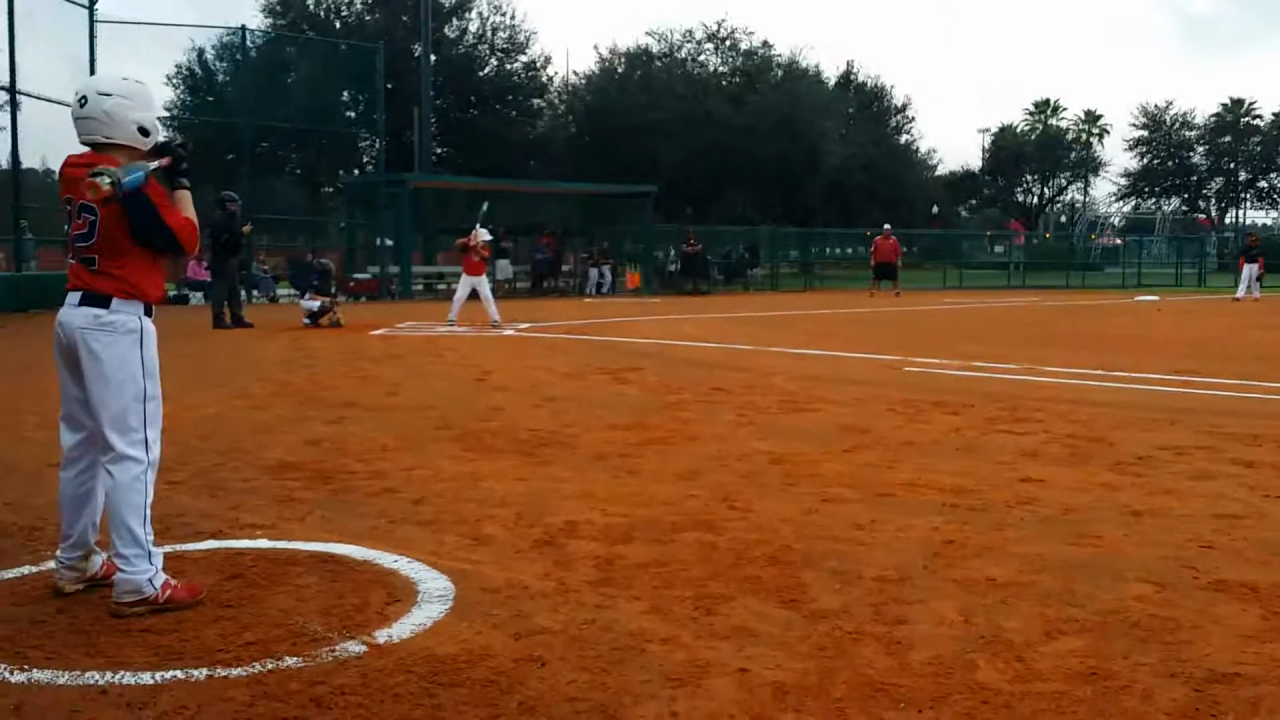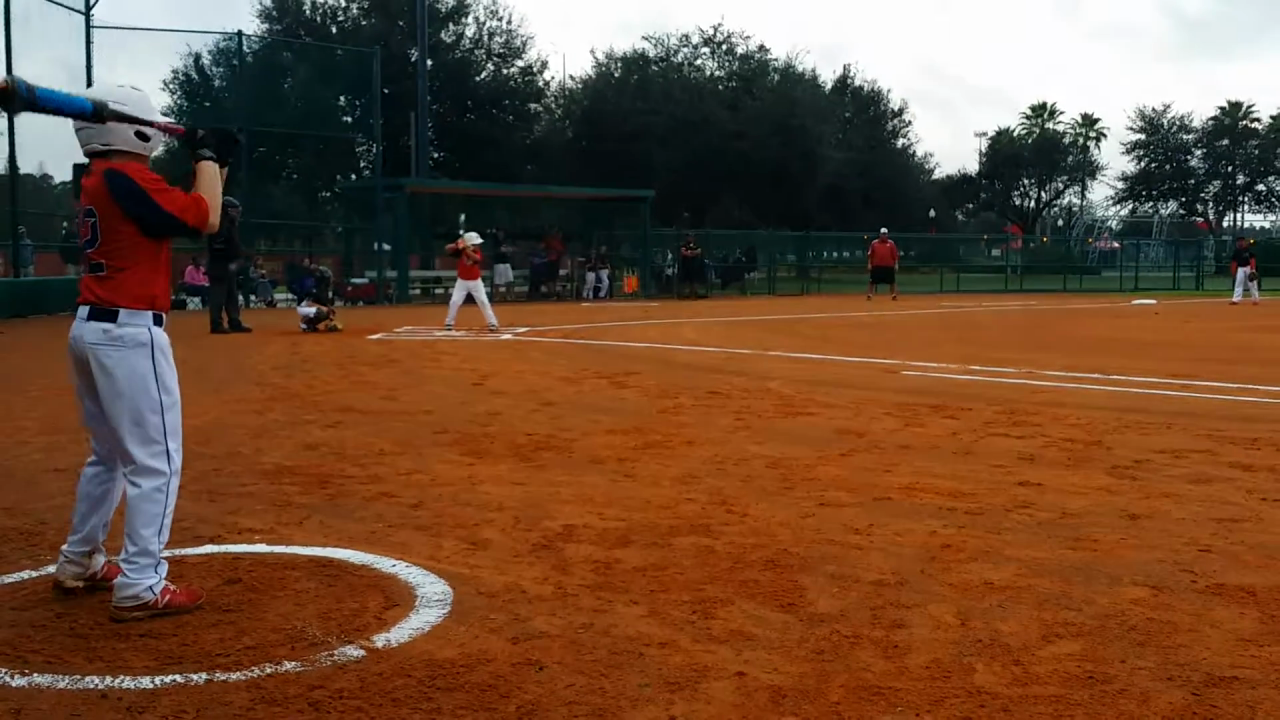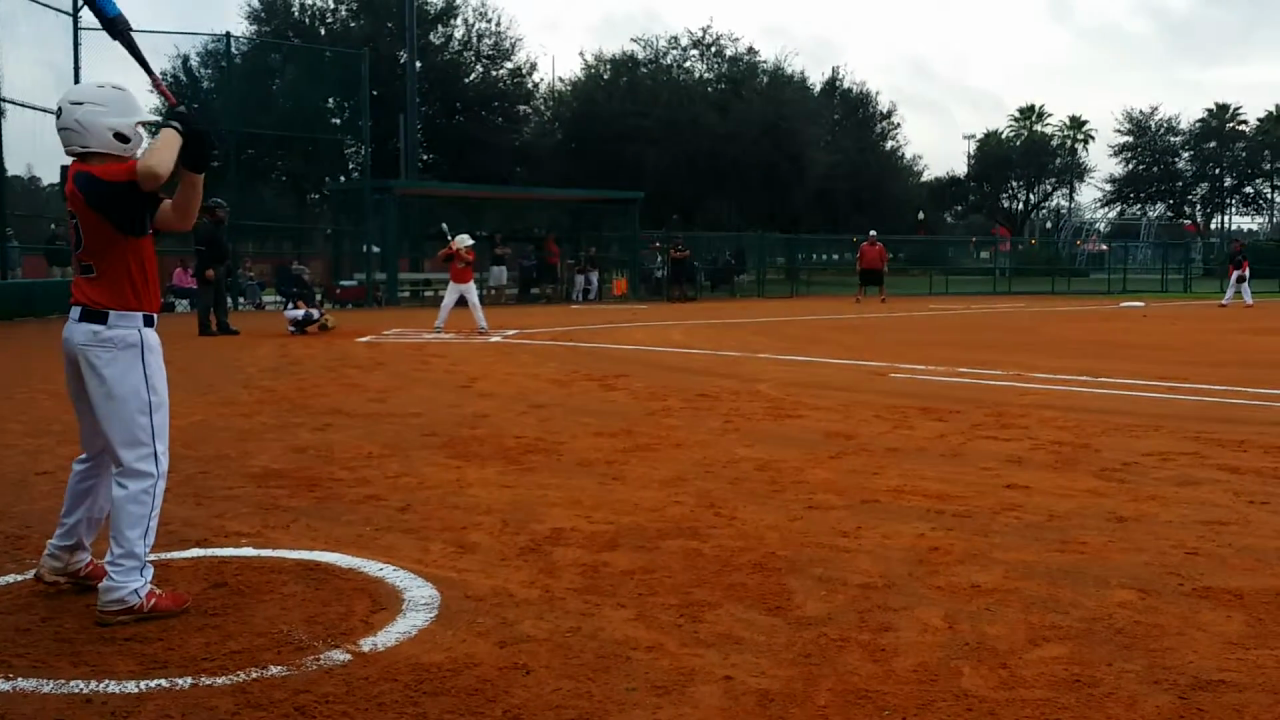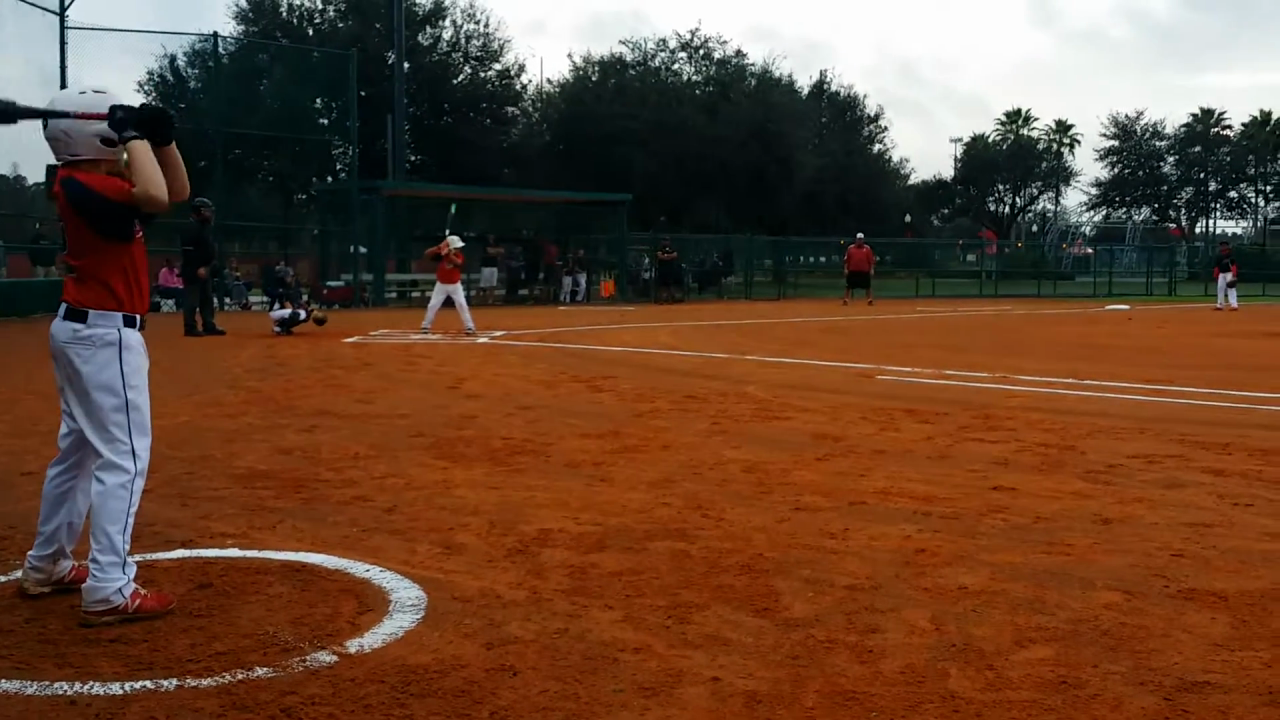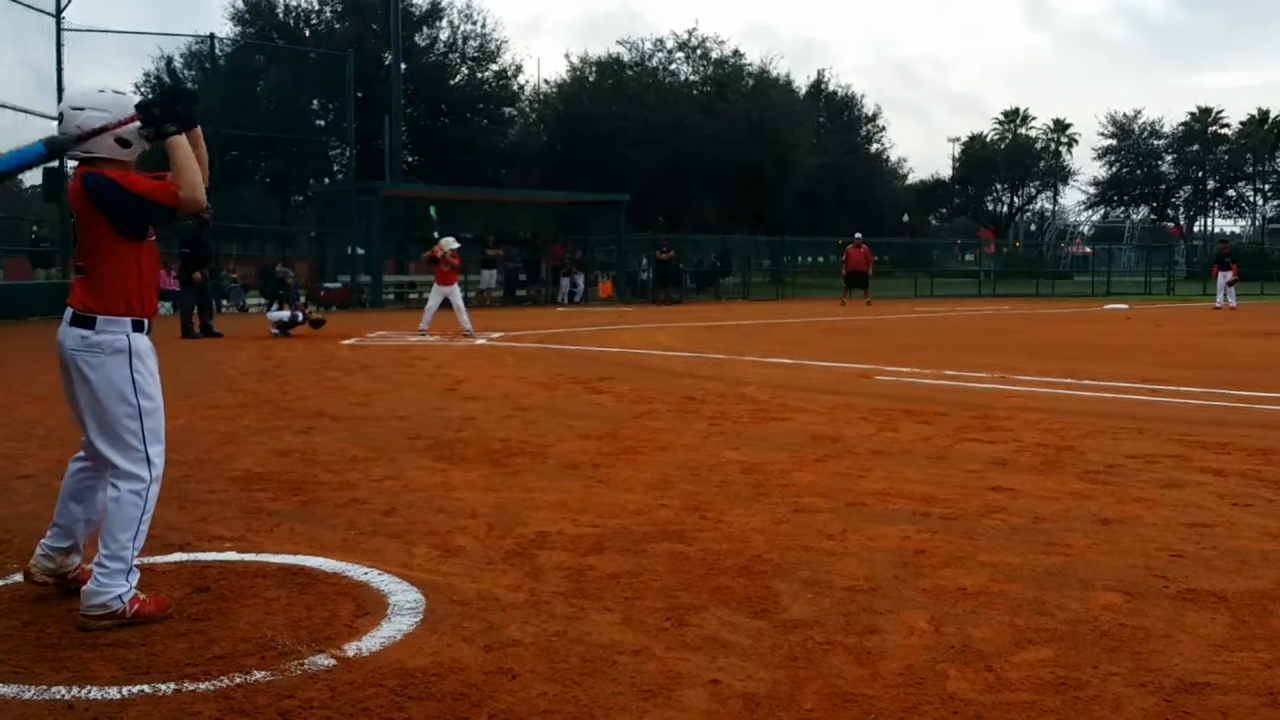
dt=0.4s
person 1, frame 1
left shoulder: (74, 170)
right shoulder: (132, 183)
right elbow: (187, 243)
left wrist: (153, 161)
right wrist: (178, 181)
left hip: (75, 315)
right hip: (118, 323)
left knee: (81, 446)
right knee: (132, 450)
left ankle: (75, 562)
right ankle: (137, 581)
person 1, frame 2
left shoulder: (100, 179)
right shoulder: (125, 178)
left elbow: (178, 208)
right elbow: (205, 219)
left wrist: (216, 161)
right wrist: (205, 156)
left hip: (90, 327)
right hip: (129, 333)
left knee: (109, 453)
right knee: (155, 460)
left ankle: (79, 562)
right ankle: (139, 587)
person 1, frame 3
left shoulder: (99, 181)
right shoulder: (94, 177)
left elbow: (178, 219)
right elbow: (153, 171)
left wrist: (195, 164)
right wrist: (177, 126)
left hip: (88, 329)
right hip: (120, 334)
left knee: (101, 451)
right knee: (142, 461)
left ankle: (64, 558)
right ankle: (125, 592)
person 1, frame 4
left shoulder: (102, 182)
right shoulder: (81, 185)
left elbow: (178, 192)
right elbow: (155, 196)
left wrist: (163, 139)
right wrist: (135, 134)
left hip: (84, 330)
right hip: (104, 334)
left knee: (77, 451)
right knee: (123, 458)
left ankle: (46, 566)
right ankle: (108, 591)
person 1, frame 5
left shoulder: (106, 181)
right shoulder: (101, 182)
left elbow: (195, 176)
right elbow: (194, 197)
left wrist: (184, 120)
right wrist: (168, 130)
left hip: (88, 333)
right hip: (113, 338)
left knee: (99, 454)
right knee: (138, 464)
left ankle: (55, 557)
right ankle: (109, 595)
